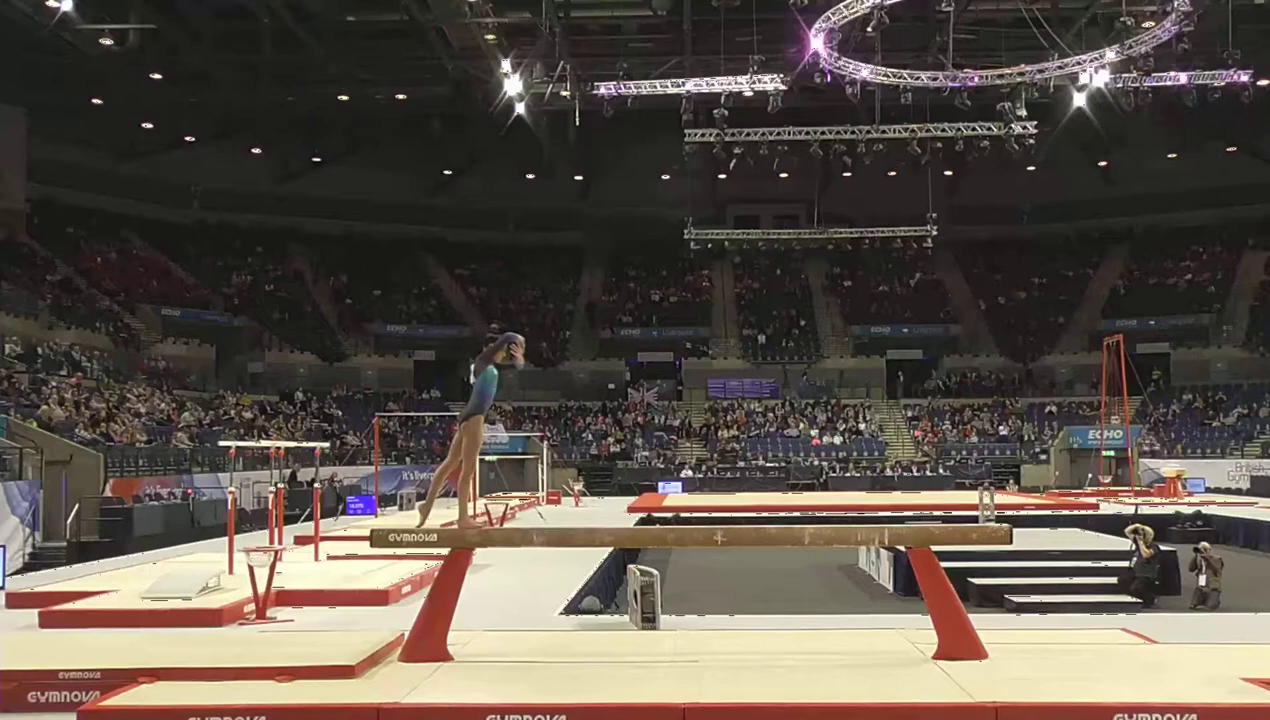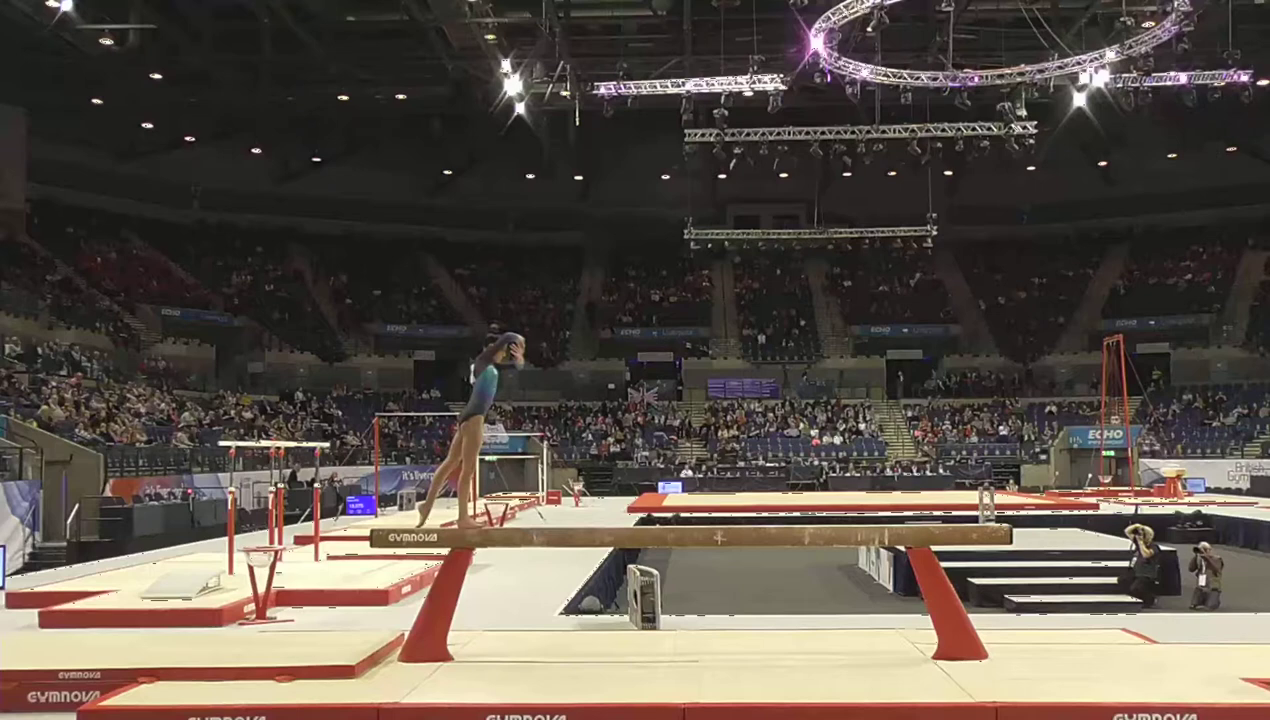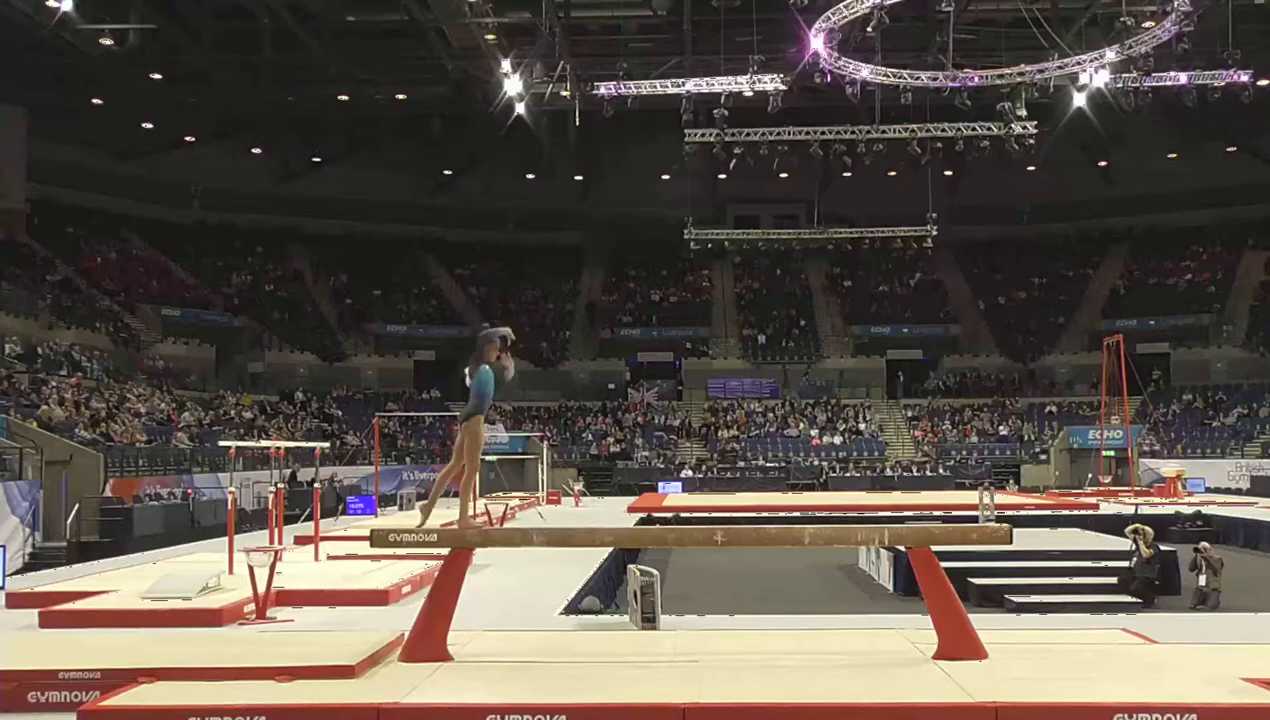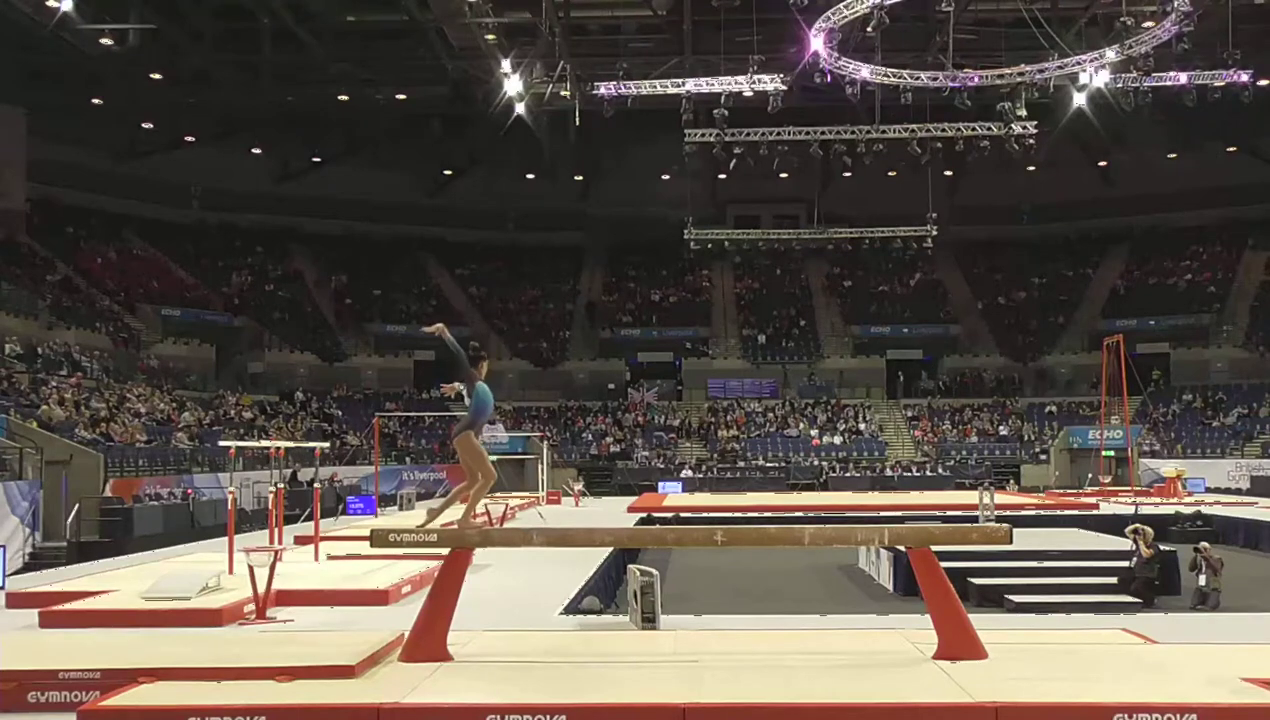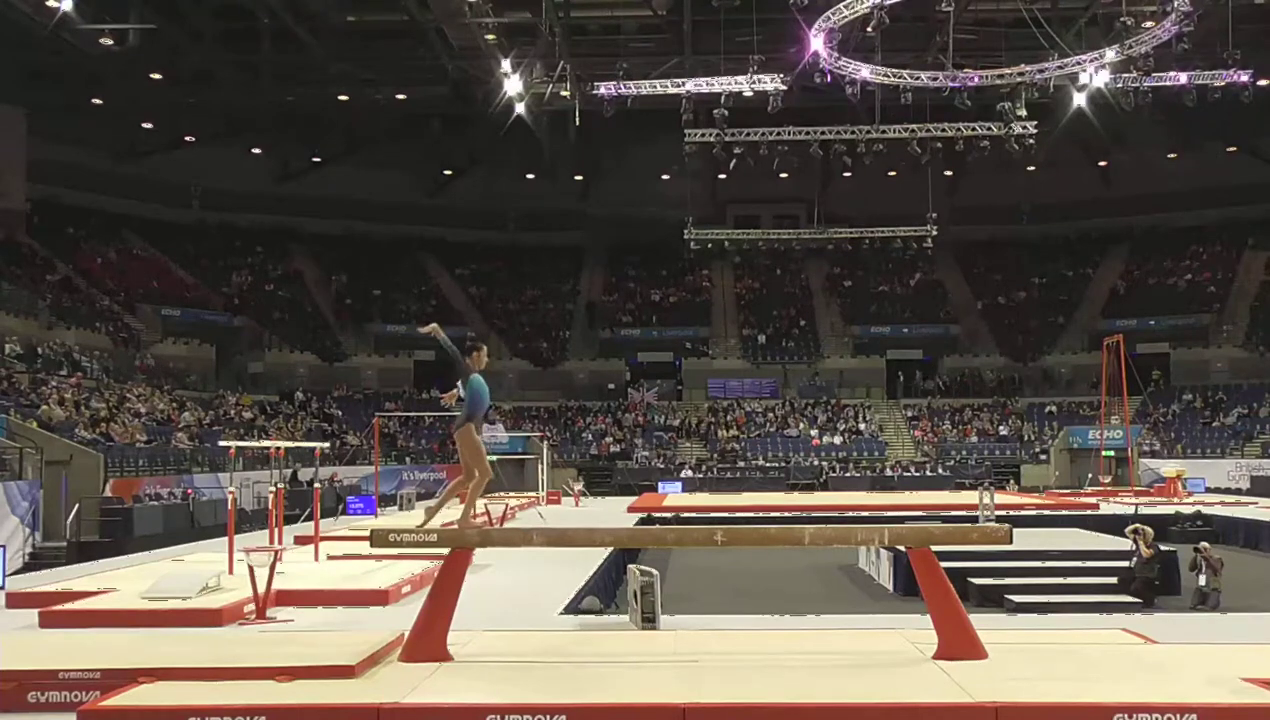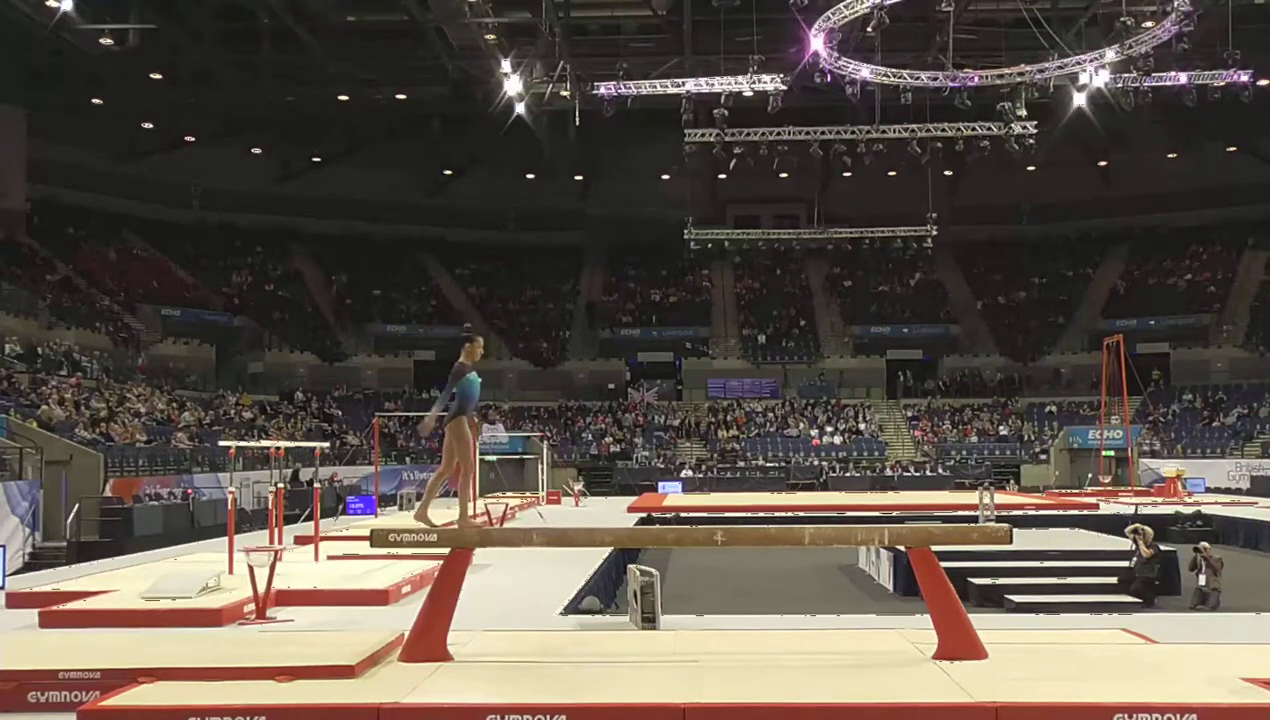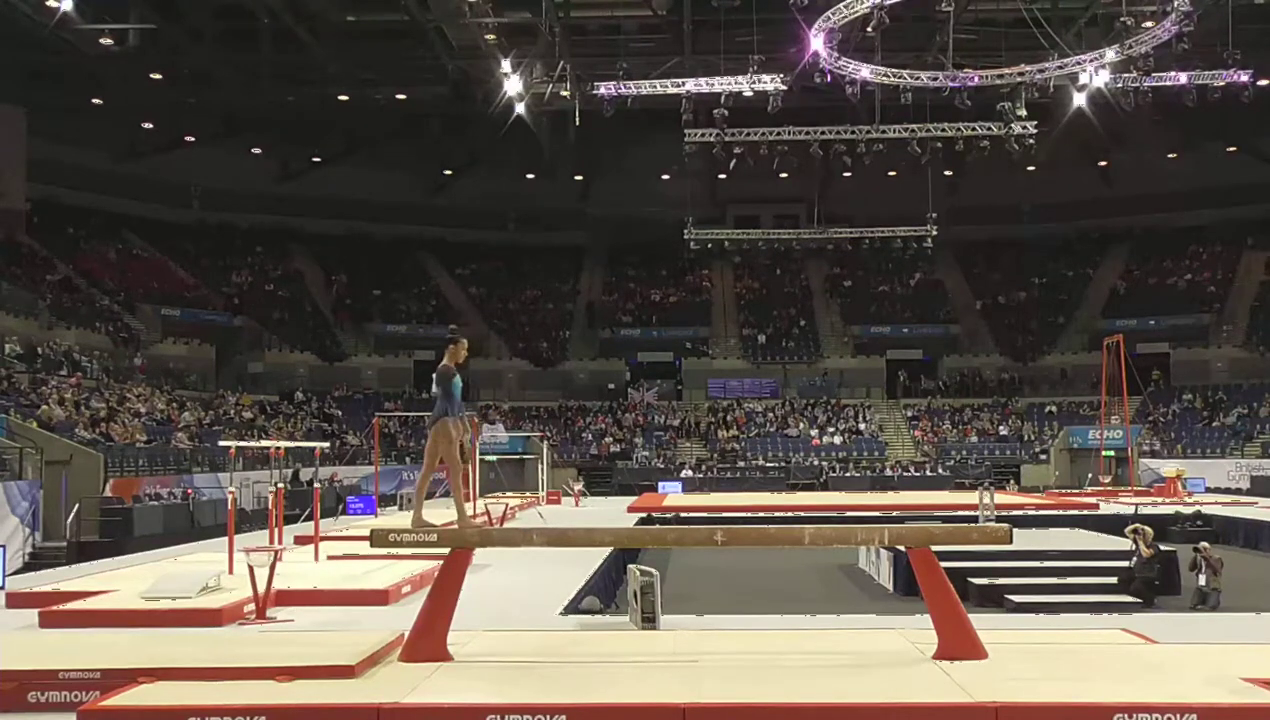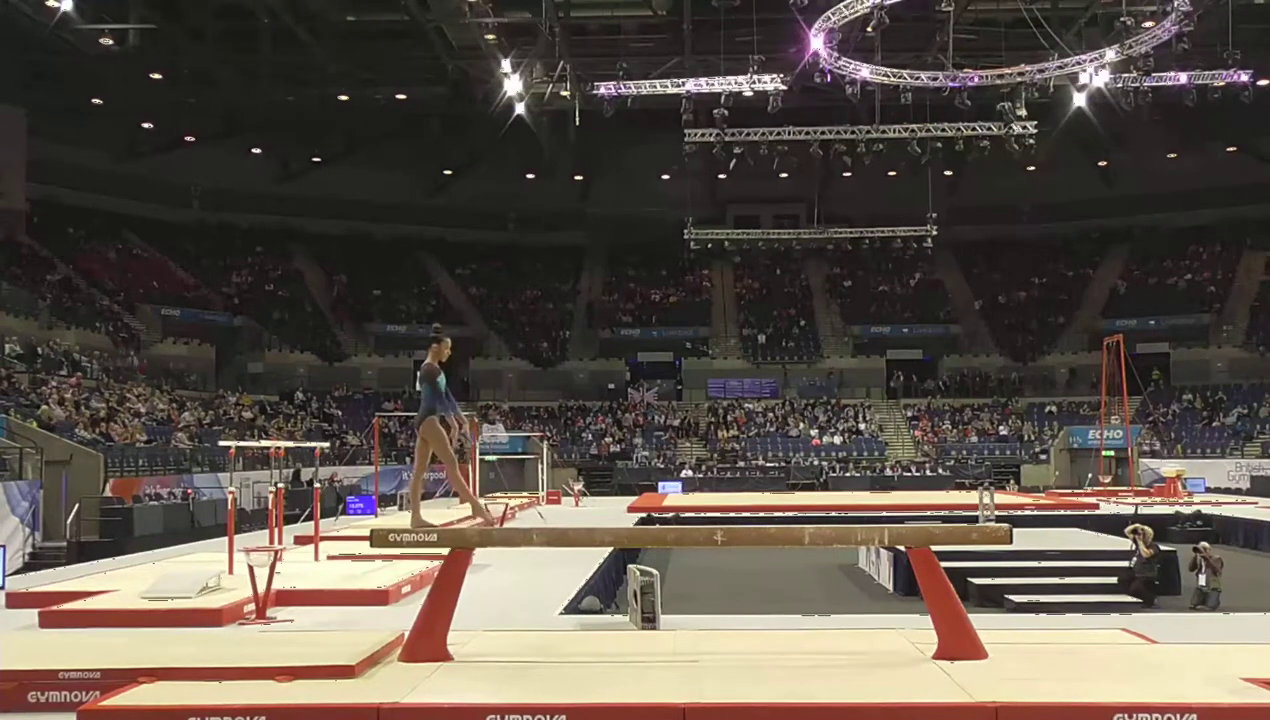
dt=0.3s
person 1, frame 1
left shoulder: (491, 366)
right shoulder: (482, 361)
left elbow: (517, 365)
right elbow: (506, 338)
left wrist: (519, 358)
right wrist: (518, 339)
left hip: (470, 418)
right hip: (473, 418)
left knee: (451, 462)
right knee: (468, 468)
left ankle: (427, 504)
right ankle: (463, 518)
person 1, frame 2
left shoulder: (491, 367)
right shoulder: (482, 361)
left elbow: (516, 366)
right elbow: (506, 339)
left wrist: (519, 358)
right wrist: (518, 339)
left hip: (471, 418)
right hip: (473, 418)
left knee: (451, 462)
right knee: (469, 468)
left ankle: (427, 504)
right ankle: (463, 517)
person 1, frame 3
left shoulder: (487, 367)
right shoulder: (477, 363)
left elbow: (506, 375)
right elbow: (485, 336)
left wrist: (508, 366)
right wrist: (504, 331)
left hip: (472, 417)
right hip: (471, 418)
left knee: (455, 465)
right knee: (472, 469)
left ankle: (428, 506)
right ankle: (463, 519)
person 1, frame 4
left shoulder: (477, 384)
right shoulder: (472, 379)
right elbow: (459, 354)
right wrist: (443, 331)
left hip: (469, 436)
right hip: (466, 435)
left knee: (472, 481)
right knee: (489, 476)
left ankle: (436, 511)
right ankle: (465, 518)
person 1, frame 5
left shoulder: (474, 376)
right shoulder: (468, 372)
right elbow: (452, 350)
right wrist: (437, 331)
left hip: (469, 429)
right hip: (466, 429)
left knee: (469, 476)
right knee: (485, 473)
left ankle: (435, 508)
right ankle: (465, 518)
person 1, frame 6
left shoulder: (469, 369)
right shoulder: (461, 368)
right elbow: (447, 391)
right wrist: (433, 413)
left hip: (461, 420)
right hip: (457, 420)
left knee: (446, 468)
right knee: (467, 468)
left ankle: (422, 510)
right ankle: (463, 517)
person 1, frame 7
left shoulder: (450, 370)
right shoulder: (446, 370)
left elbow: (456, 399)
right elbow: (449, 399)
left wrist: (463, 424)
right wrist: (457, 426)
left hip: (438, 423)
right hip: (442, 422)
left knee: (429, 469)
right knee: (456, 467)
left ankle: (417, 516)
right ankle: (462, 517)
person 1, frame 8
left shoulder: (433, 369)
right shoulder: (429, 370)
left elbow: (447, 396)
right elbow: (440, 398)
left wrist: (461, 418)
right wrist: (453, 423)
left hip: (426, 422)
right hip: (429, 421)
left knee: (419, 469)
right knee: (451, 463)
left ankle: (416, 517)
right ankle: (476, 506)
